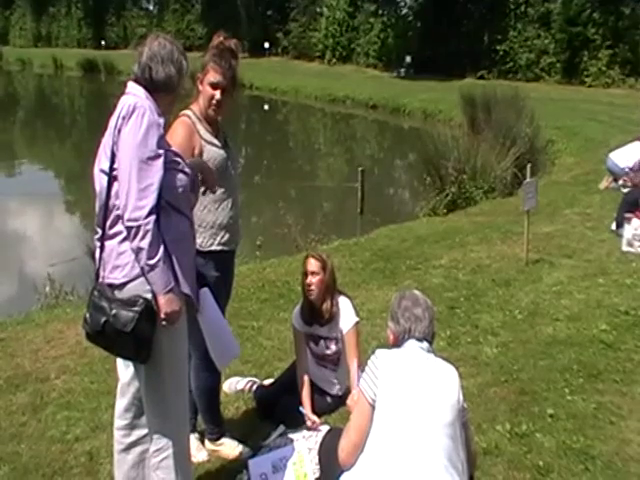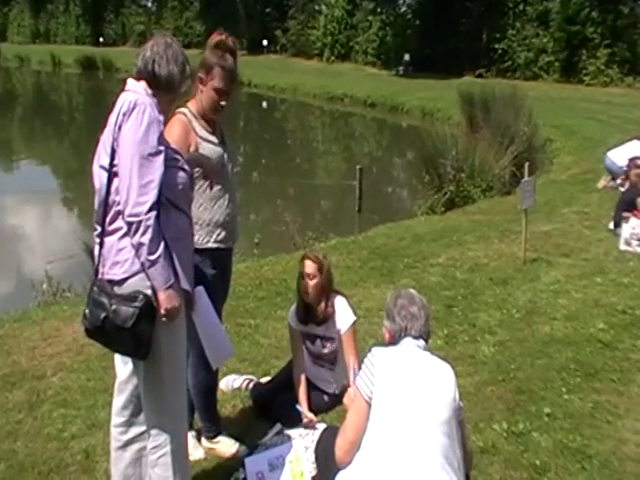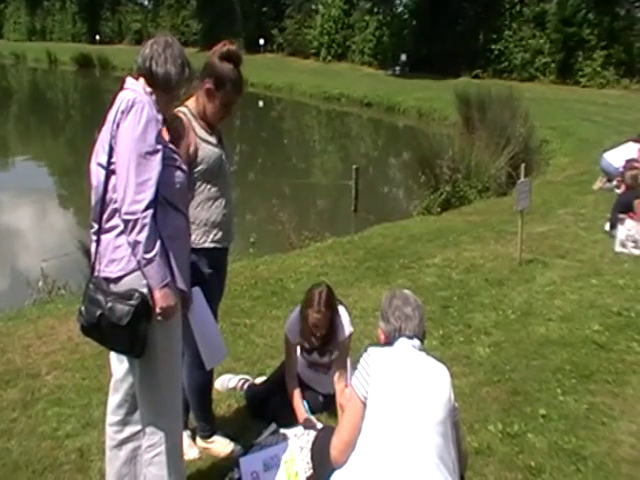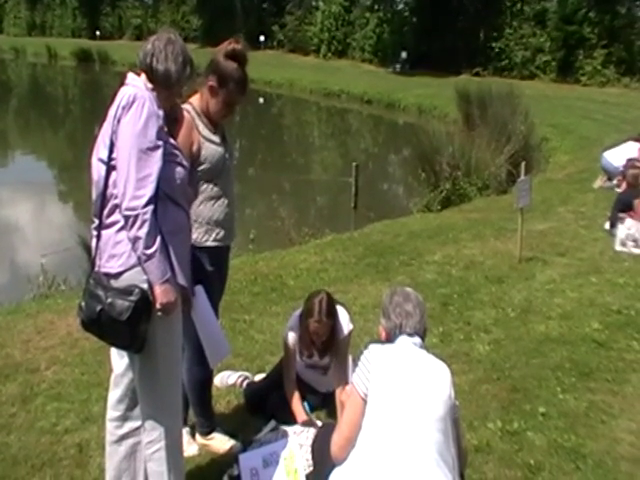
dt=0.5s
person 1, frame 1
left shoulder: (126, 115)
right shoulder: (141, 115)
right elbow: (139, 213)
right wrist: (164, 286)
left hip: (130, 277)
right hip: (146, 279)
left knee: (136, 399)
right knee: (165, 403)
person 1, frame 2
left shoulder: (125, 111)
right shoulder: (141, 110)
right elbow: (140, 209)
right wrist: (164, 281)
left hip: (128, 272)
right hip: (146, 275)
left knee: (134, 396)
right knee: (163, 400)
person 1, frame 3
left shoulder: (123, 109)
right shoulder: (140, 109)
right elbow: (137, 206)
right wrist: (160, 280)
left hip: (124, 269)
right hip: (142, 273)
left knee: (129, 396)
right knee: (158, 401)
person 1, frame 4
left shoulder: (125, 104)
right shoulder: (141, 105)
right elbow: (137, 202)
right wrist: (160, 275)
left hip: (125, 266)
right hip: (143, 270)
left knee: (130, 391)
right knee: (159, 396)
person 2, frame 1
left shoulder: (216, 128)
right shoulder: (185, 129)
left hip: (221, 254)
right hip: (199, 258)
left knee: (197, 348)
right knee: (204, 349)
left ankle: (188, 428)
right ankle: (215, 434)
person 2, frame 2
left shoulder: (214, 125)
right shoulder: (181, 127)
left hip: (219, 251)
right hip: (196, 255)
left knee: (198, 345)
right knee: (201, 346)
left ankle: (186, 426)
right ankle: (210, 432)
person 2, frame 3
left shoulder: (209, 126)
right shoulder: (182, 126)
left hip: (214, 251)
right hip: (193, 255)
left knee: (198, 342)
right knee: (197, 345)
left ankle: (181, 426)
right ankle: (206, 431)
person 2, frame 4
left shoulder: (213, 123)
right shoulder: (186, 124)
left hip: (216, 248)
right hip: (195, 252)
left knee: (199, 339)
right knee: (198, 342)
left ankle: (179, 422)
right ankle: (205, 428)
person 3, frame 1
left shoulder: (382, 362)
right shoulder: (451, 376)
left elbow: (346, 456)
right elbow: (469, 463)
left wrist: (356, 412)
left knee: (332, 440)
person 3, frame 2
left shoulder: (379, 359)
right shoulder: (446, 373)
left elbow: (343, 454)
right elbow: (465, 461)
left wrist: (353, 410)
left knee: (329, 439)
person 3, frame 3
left shoulder: (374, 360)
right shoulder: (442, 374)
left elbow: (338, 454)
right elbow: (460, 463)
left wrist: (346, 410)
left knee: (325, 438)
person 3, frame 4
left shoulder: (375, 356)
right shoulder: (442, 372)
left elbow: (339, 450)
right elbow: (460, 460)
left wrist: (348, 406)
left knee: (325, 436)
person 4, frame 1
left shoulder: (343, 310)
right shoulder: (301, 312)
left elbow: (353, 363)
right elbow: (302, 365)
right wrist: (308, 411)
left hip: (334, 388)
right hip: (311, 373)
left knee: (287, 415)
right knee: (265, 403)
left ankle: (259, 386)
right ankle: (255, 385)
person 4, frame 2
left shoulder: (340, 310)
right shoulder: (297, 311)
left elbow: (351, 363)
right elbow: (298, 363)
right wrist: (304, 408)
left hip: (332, 386)
right hip: (307, 371)
left knee: (283, 413)
right knee: (261, 401)
left ankle: (254, 384)
right ankle: (252, 384)
person 4, frame 3
left shoulder: (341, 321)
right shoulder: (296, 321)
right elbow: (291, 376)
right wrist: (302, 415)
left hip: (326, 388)
right hip: (301, 370)
left knee: (279, 414)
right knee: (256, 402)
right ankle: (246, 384)
person 4, frame 4
left shoulder: (342, 321)
right shoulder: (295, 325)
left elbow: (340, 376)
right elbow: (289, 379)
right wrist: (302, 417)
left hip: (327, 384)
right hip: (300, 369)
right knee: (254, 400)
right ankle: (245, 381)
